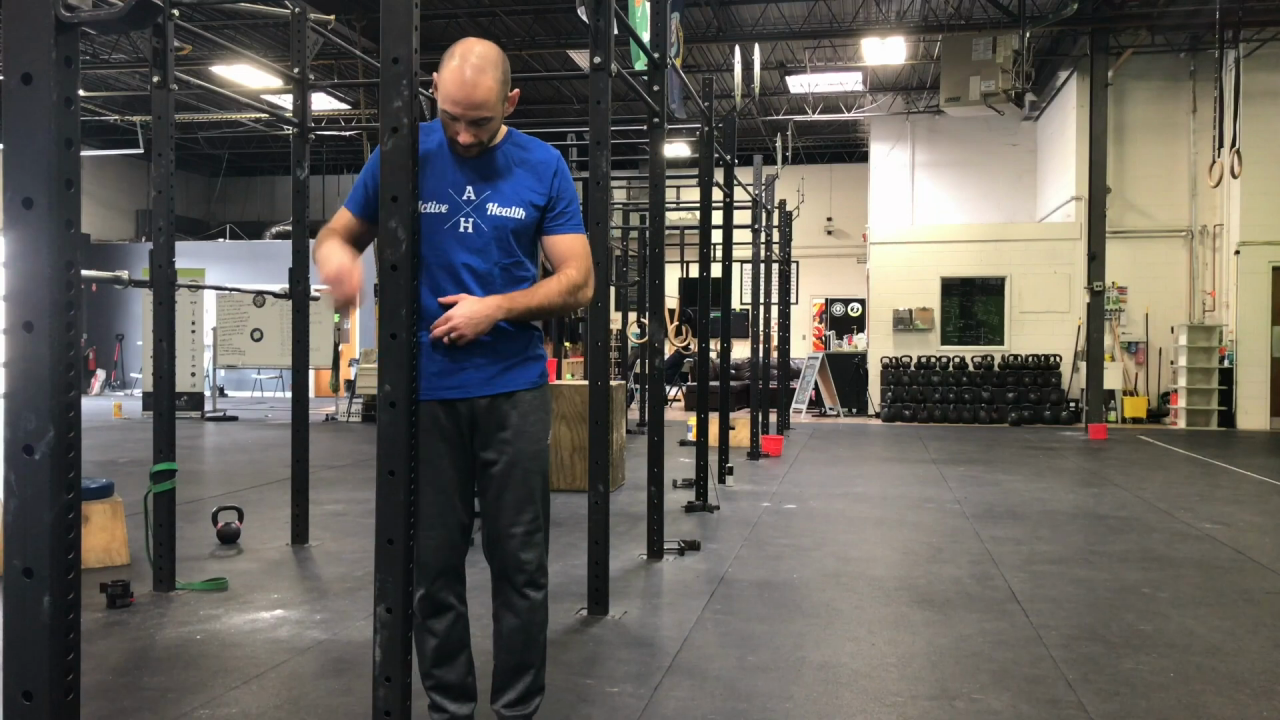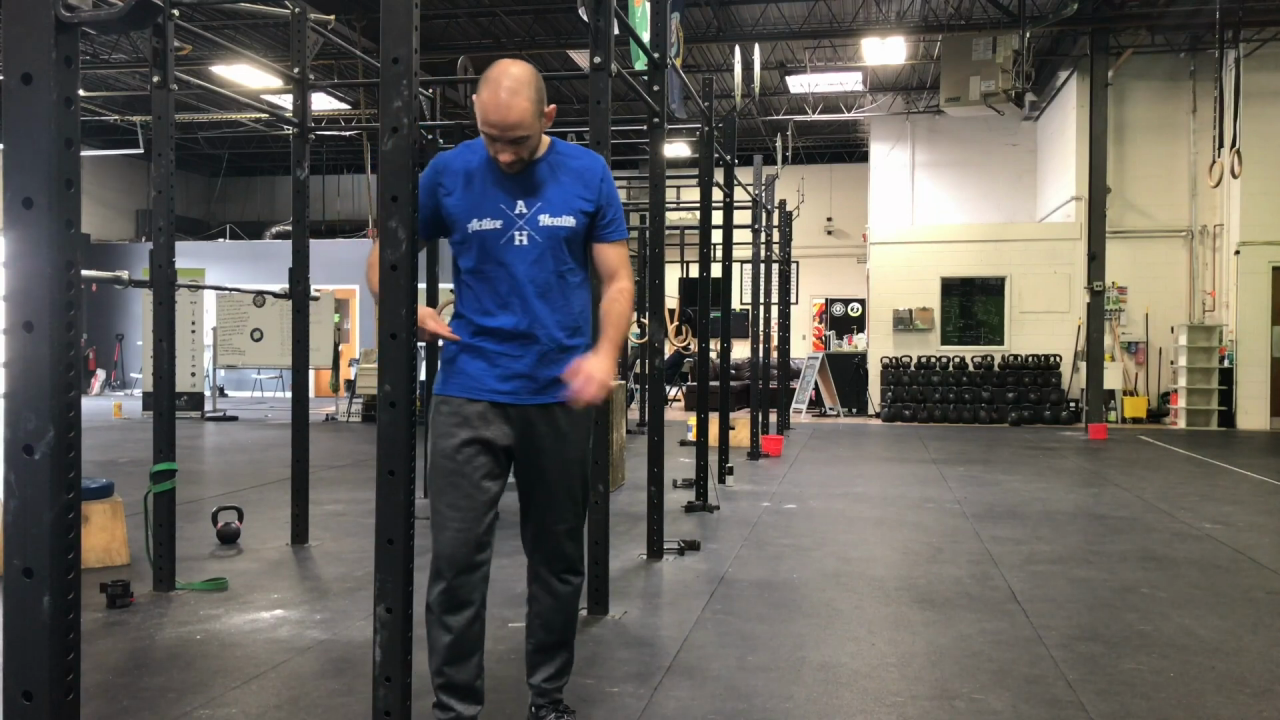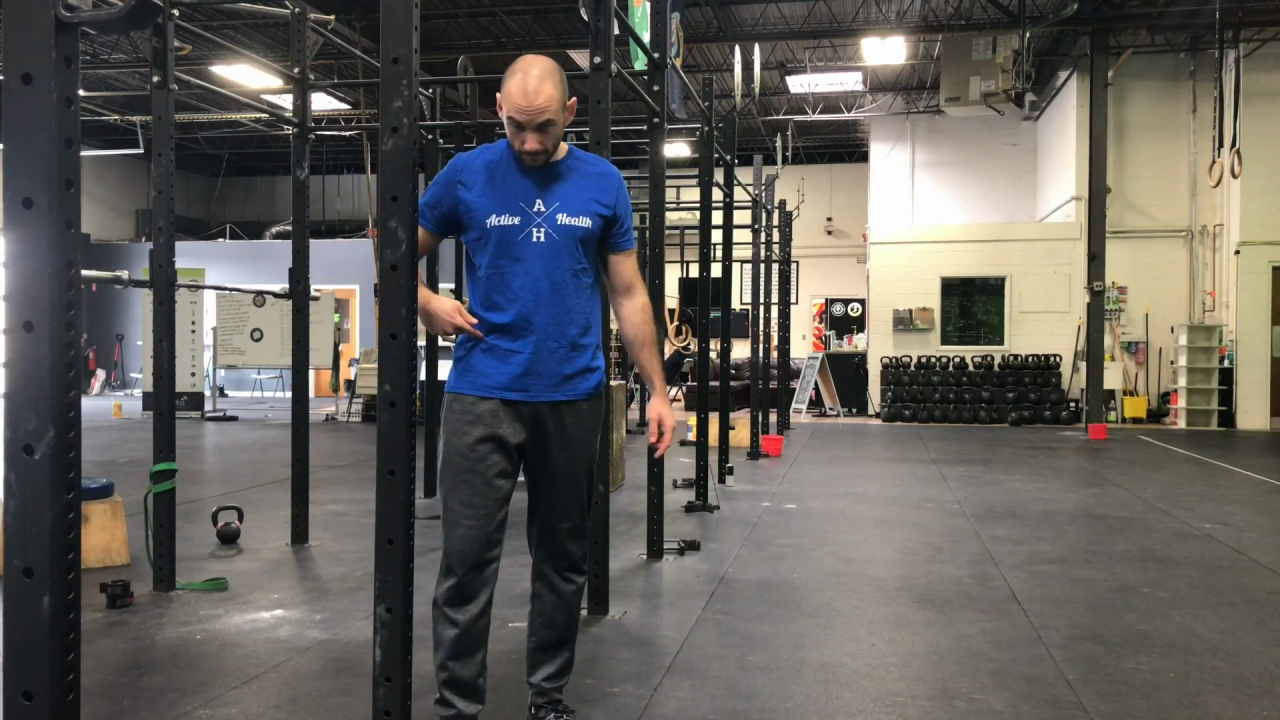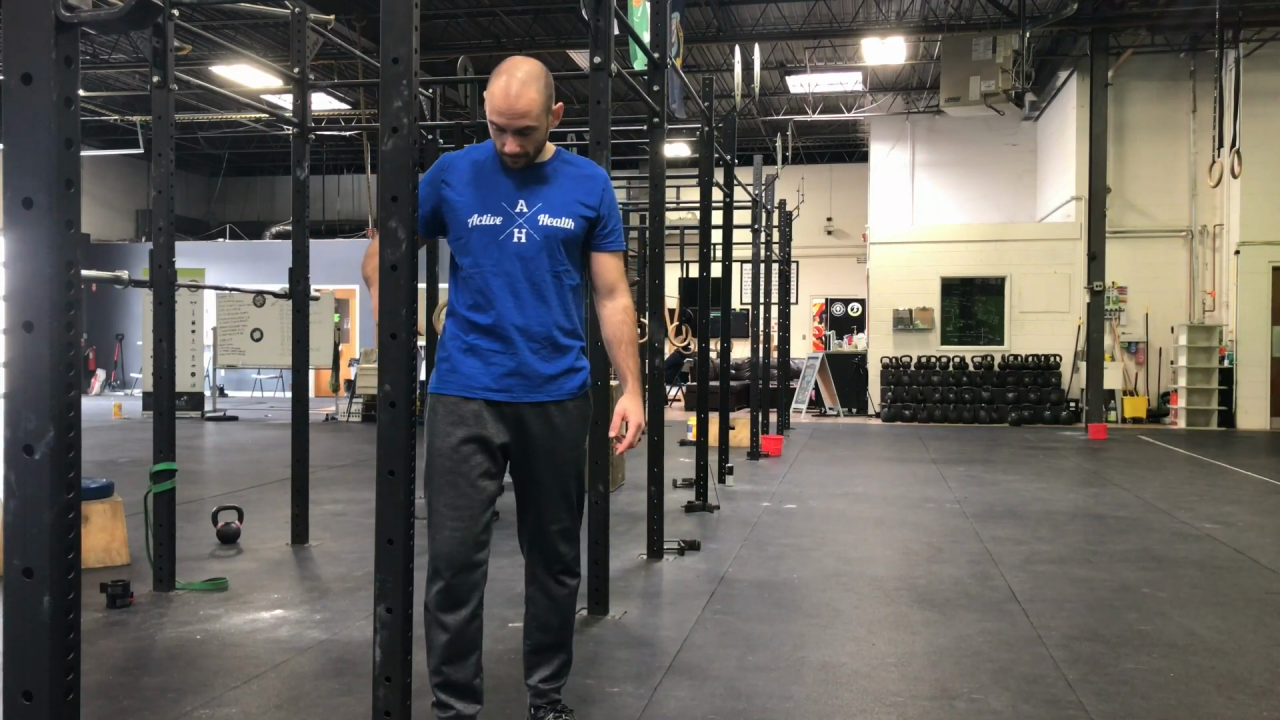
dt=1s
person 1, frame 1
left shoulder: (543, 167)
left elbow: (577, 282)
right elbow: (337, 236)
left wrist: (494, 309)
right wrist: (333, 250)
left hip: (512, 388)
right hip: (422, 389)
left knee: (519, 562)
right knee: (432, 562)
person 1, frame 2
left shoulder: (588, 174)
right shoulder: (448, 174)
left elbow: (616, 279)
right elbow: (385, 255)
left wrist: (605, 354)
left hip: (560, 395)
right hip: (470, 392)
left knee: (558, 556)
right knee: (457, 558)
person 1, frame 3
left shoulder: (602, 182)
right shoulder: (467, 174)
left elbow: (628, 294)
left wrist: (657, 389)
right wrist: (427, 304)
left hip: (572, 396)
right hip: (481, 393)
left knee: (562, 555)
right knee: (467, 556)
person 1, frame 4
left shoulder: (589, 184)
right shoulder: (452, 174)
left elbow: (612, 295)
right elbow: (382, 251)
left wrist: (631, 388)
right wrist: (388, 305)
left hip: (557, 396)
right hip: (464, 393)
left knee: (554, 556)
right knee: (454, 558)
